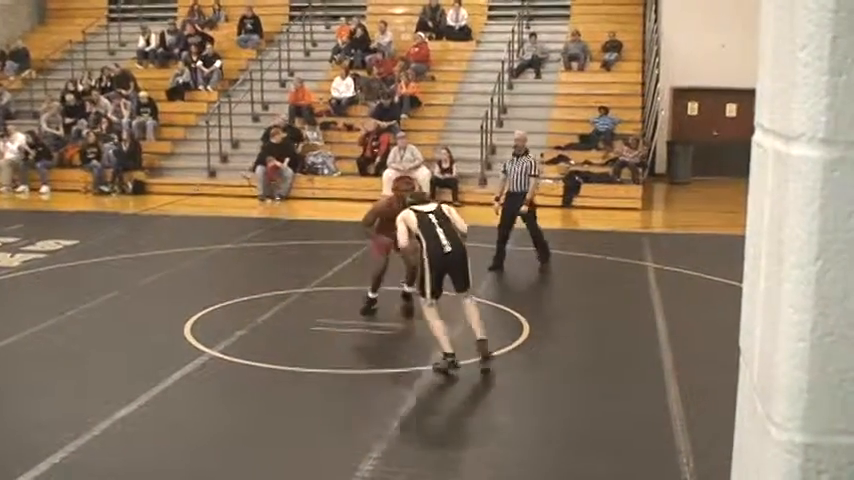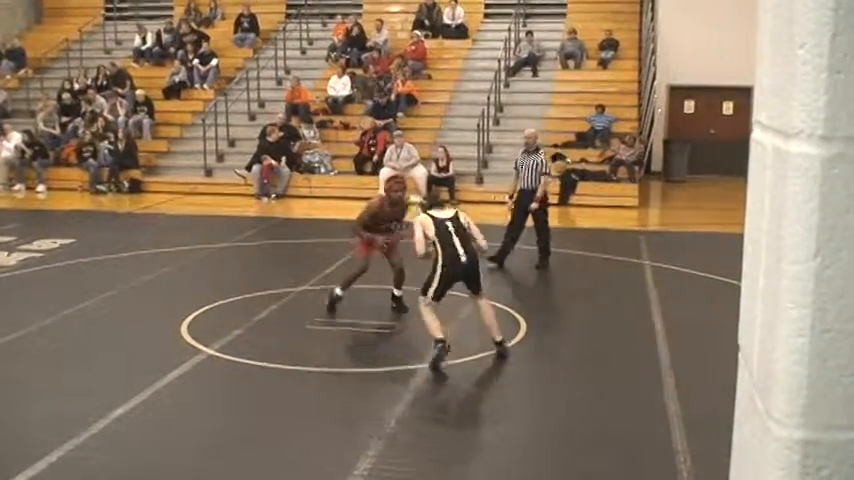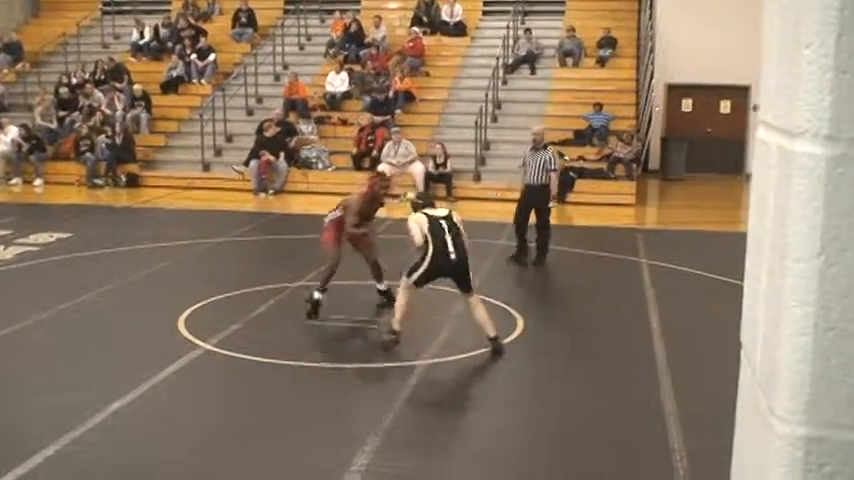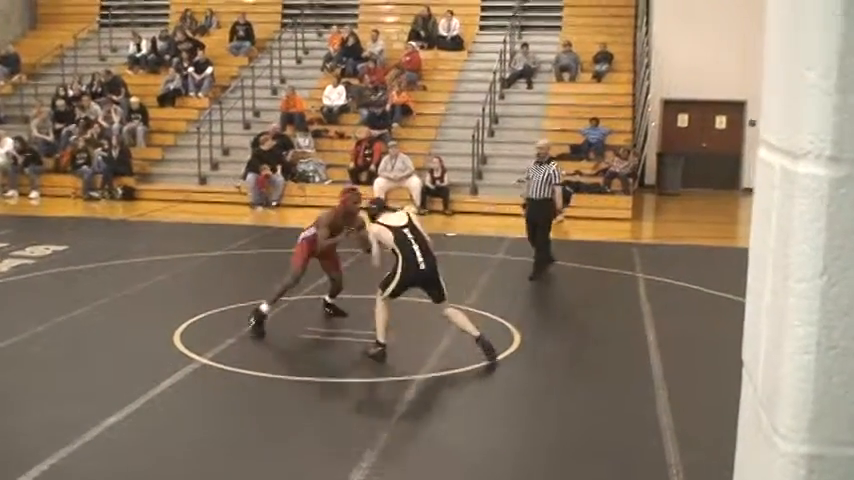
dt=0.2s
person 1, frame 1
left shoulder: (404, 215)
right shoulder: (444, 207)
left elbow: (403, 244)
right elbow: (464, 230)
left hip: (432, 256)
right hip: (457, 252)
left knee: (428, 308)
right knee: (467, 297)
left ankle: (449, 357)
right ankle: (482, 345)
person 1, frame 2
left shoulder: (421, 219)
right shoulder: (460, 215)
left elbow: (421, 252)
right elbow: (483, 246)
left hip: (447, 265)
right hip: (470, 261)
left knee: (425, 305)
right knee: (480, 298)
left ankle: (440, 343)
right ankle: (500, 344)
person 1, frame 3
left shoulder: (414, 218)
right shoulder: (452, 214)
left elbow: (419, 242)
right elbow: (466, 247)
left hip: (435, 259)
right hip: (459, 259)
left knee: (404, 287)
right knee: (471, 297)
left ankle: (394, 333)
right ankle: (494, 340)
person 1, frame 4
left shoulder: (374, 228)
right shoulder: (409, 215)
left elbow: (376, 263)
right elbow: (429, 244)
left hip: (407, 269)
right hip: (429, 267)
left knee: (381, 299)
right knee: (446, 308)
left ankle: (379, 346)
right ankle: (480, 339)
person 2, frame 1
right shoulder: (384, 205)
right elbow: (365, 225)
right wrist: (380, 239)
right hip: (382, 236)
left knee: (413, 265)
right knee: (380, 268)
left ankle: (407, 295)
right ankle: (371, 299)
person 2, frame 2
left shoulder: (403, 205)
right shoulder: (375, 206)
right elbow: (356, 228)
left wrist: (397, 234)
right wrist: (375, 238)
left hip: (387, 236)
right hip: (367, 235)
left knee: (399, 266)
right knee: (362, 267)
left ankle: (397, 298)
right ankle: (336, 295)
person 2, frame 3
left shoulder: (379, 201)
right shoulder: (357, 202)
right elbow: (349, 232)
left wrist: (366, 229)
right wrist: (366, 230)
left hip: (357, 228)
right hip: (334, 225)
left knee: (373, 260)
right knee: (333, 263)
left ankle: (384, 291)
right ankle: (315, 300)
person 2, frame 4
left shoulder: (357, 220)
right shoulder: (329, 217)
left elbow: (367, 246)
right elbow: (321, 246)
right wrist: (340, 238)
left hip: (328, 245)
right hip: (309, 243)
left knee: (338, 283)
right knee: (293, 280)
left ankle: (328, 304)
right ankle: (259, 315)
person 3, frame 1
left shoulder: (530, 160)
right shoulder: (509, 158)
left elbow: (533, 183)
right elbow: (503, 179)
left wrist: (526, 203)
right wrist: (497, 199)
left hip: (524, 198)
right hip: (510, 197)
left knee: (533, 229)
right knee: (503, 230)
left ankle: (544, 258)
right ankle: (498, 262)
person 3, frame 2
left shoulder: (542, 157)
right shoulder: (521, 155)
left elbow: (544, 181)
left wrist: (537, 201)
right wrist: (511, 196)
left hip: (537, 196)
right hip: (522, 194)
left knee: (541, 228)
right knee: (513, 226)
left ankle: (544, 259)
right ankle: (500, 257)
person 3, frame 3
left shoulder: (549, 154)
right shoulder: (528, 151)
left elbow: (553, 177)
left wrist: (553, 197)
right wrist: (524, 191)
left hip: (542, 191)
right hip: (528, 190)
left knee: (542, 225)
right knee: (519, 220)
left ankle: (541, 255)
right ankle: (521, 252)
person 3, frame 4
left shoulder: (553, 168)
right shoulder: (532, 165)
left elbow: (558, 191)
left wrist: (559, 211)
right wrist: (525, 205)
left hip: (545, 205)
right hip: (531, 204)
left knee: (542, 238)
right knee: (532, 236)
left ankle: (538, 269)
right ankle: (547, 259)
